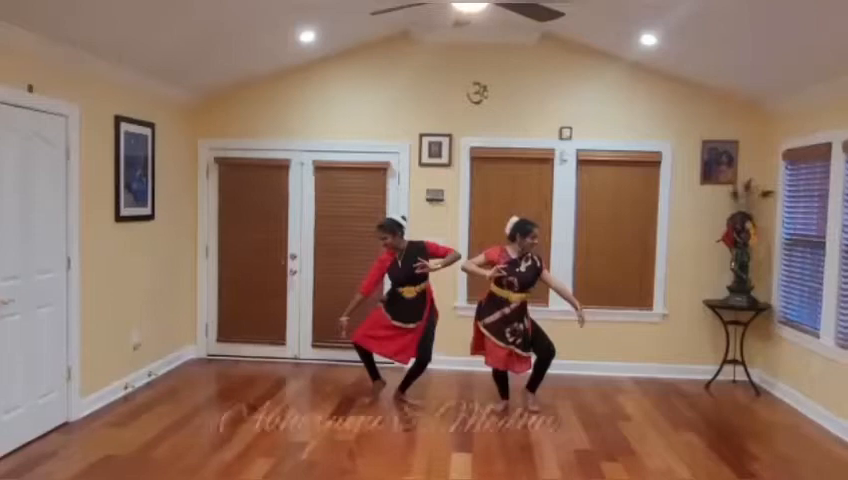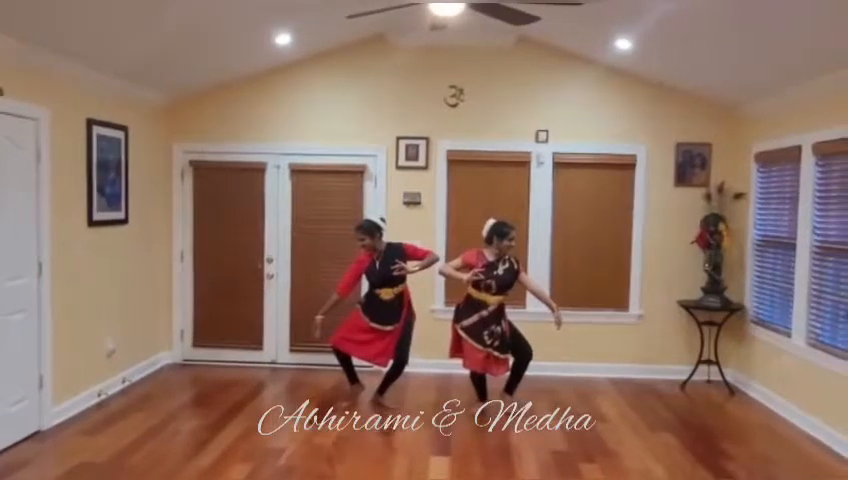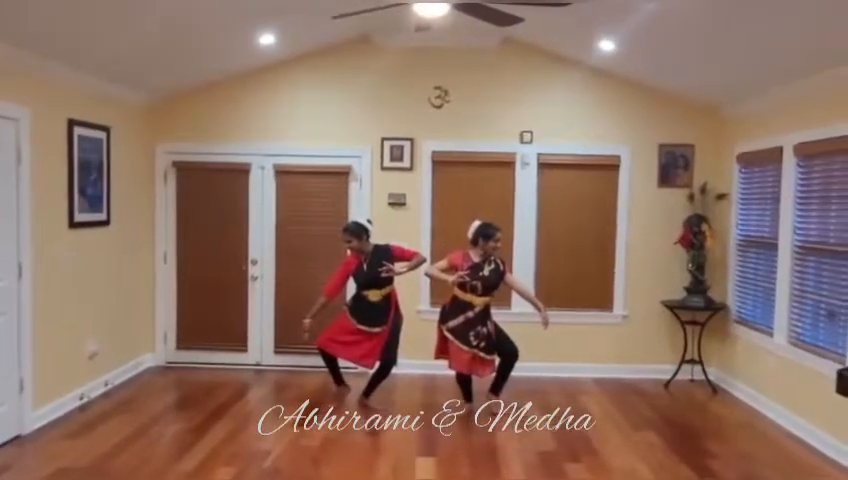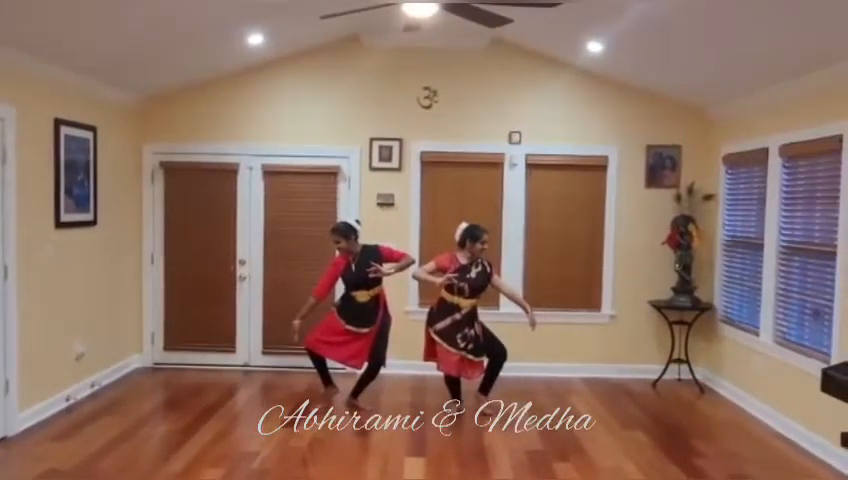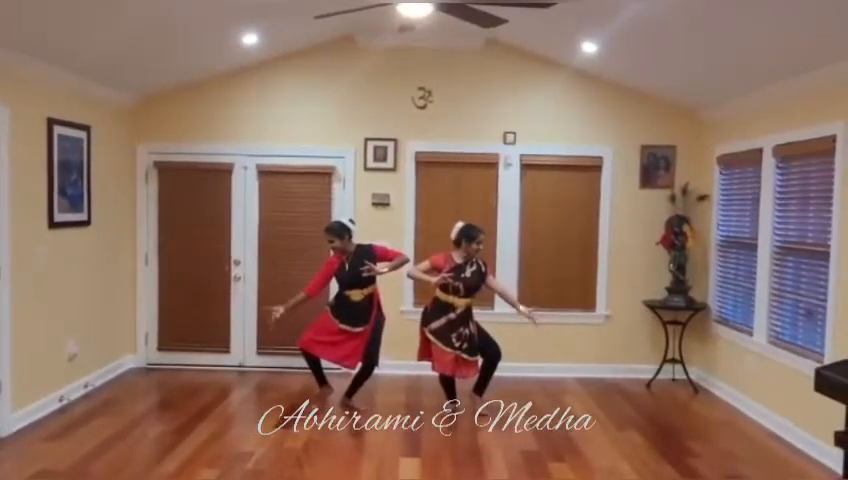
dt=0.7s
person 1, frame 1
left shoulder: (534, 261)
right shoulder: (497, 254)
left elbow: (555, 284)
right elbow: (466, 265)
left wrist: (576, 305)
right wrist: (487, 273)
left hip: (518, 316)
right hip: (494, 314)
left knee: (547, 351)
right knee: (499, 359)
left ankle: (530, 392)
right ankle: (504, 399)
person 1, frame 2
left shoulder: (511, 264)
right shoulder: (475, 257)
left elbow: (532, 286)
right elbow: (443, 269)
left wrist: (553, 308)
right wrist: (464, 277)
left hip: (496, 317)
right hip: (472, 316)
left knee: (525, 353)
right knee: (477, 362)
left ankle: (508, 393)
right ankle: (482, 401)
person 1, frame 3
left shoulder: (497, 265)
right shoulder: (460, 258)
left elbow: (518, 287)
right elbow: (429, 270)
left wrist: (540, 307)
right wrist: (450, 278)
left hip: (481, 319)
right hip: (458, 318)
left knee: (510, 352)
right knee: (462, 362)
left ankle: (494, 394)
right ankle: (468, 402)
person 1, frame 4
left shoulder: (484, 267)
right shoulder: (448, 260)
left elbow: (505, 289)
right elbow: (417, 273)
left wrist: (527, 309)
right wrist: (438, 280)
left hip: (469, 321)
right hip: (445, 319)
left knee: (499, 353)
right knee: (451, 364)
left ankle: (482, 394)
right ankle: (457, 403)
person 1, frame 5
left shoulder: (479, 266)
right shoulder: (443, 260)
left elbow: (498, 288)
right elbow: (411, 271)
left wrist: (521, 308)
right wrist: (432, 279)
left hip: (463, 320)
right hip: (440, 319)
left knee: (493, 353)
right knee: (445, 363)
left ankle: (477, 395)
right ankle: (452, 403)
person 2, frame 1
left shoulder: (422, 248)
right shoulder: (385, 259)
left elbow: (455, 254)
right elbow: (366, 288)
left wrist: (436, 266)
right wrist: (345, 316)
left hip: (421, 310)
right hip: (393, 308)
left knee: (424, 357)
right knee: (360, 339)
left ankle: (400, 392)
right ankle: (377, 381)
person 2, frame 2
left shoulder: (399, 250)
right shoulder: (363, 260)
left elbow: (433, 257)
right elbow: (342, 288)
left wrist: (414, 269)
right wrist: (321, 314)
left hip: (398, 312)
right hip: (371, 310)
left knee: (401, 359)
right knee: (339, 342)
left ankle: (379, 395)
right ankle: (355, 385)
person 2, frame 3
left shoulder: (387, 251)
right shoulder: (350, 262)
left elbow: (420, 258)
right elbow: (330, 291)
left wrist: (402, 270)
right wrist: (309, 317)
left hip: (386, 314)
right hip: (358, 311)
left knee: (388, 361)
right knee: (325, 344)
left ankle: (365, 397)
right ankle: (341, 386)
person 2, frame 4
left shoulder: (376, 252)
right shoulder: (339, 262)
left elbow: (409, 259)
right elbow: (319, 291)
left wrist: (390, 271)
right wrist: (299, 318)
left hip: (374, 314)
right hip: (346, 312)
left knee: (376, 361)
right knee: (312, 343)
left ankle: (353, 397)
right ankle: (329, 386)
person 2, frame 5
left shoulder: (370, 251)
right shoulder: (333, 262)
left elbow: (403, 258)
right elbow: (312, 289)
left wrist: (383, 270)
right wrist: (285, 308)
left hip: (368, 314)
right hip: (340, 311)
left knee: (369, 361)
right knee: (307, 344)
left ankle: (347, 397)
right ankle: (324, 386)
